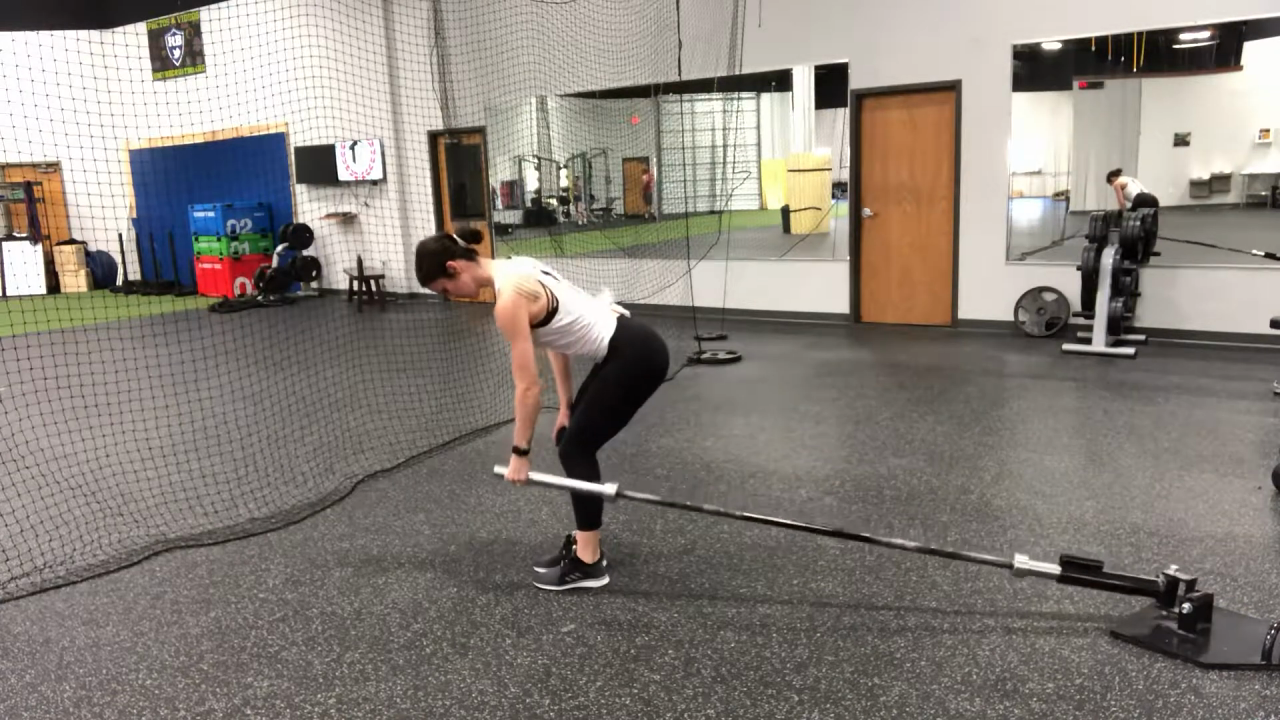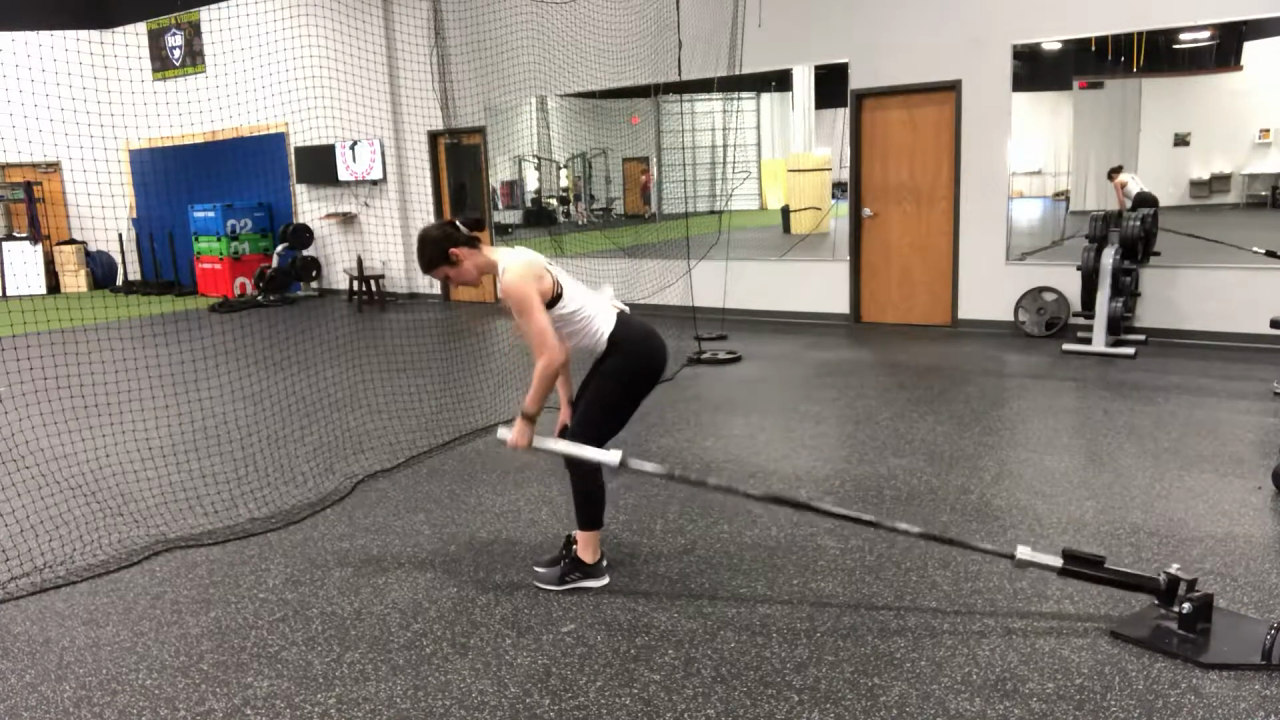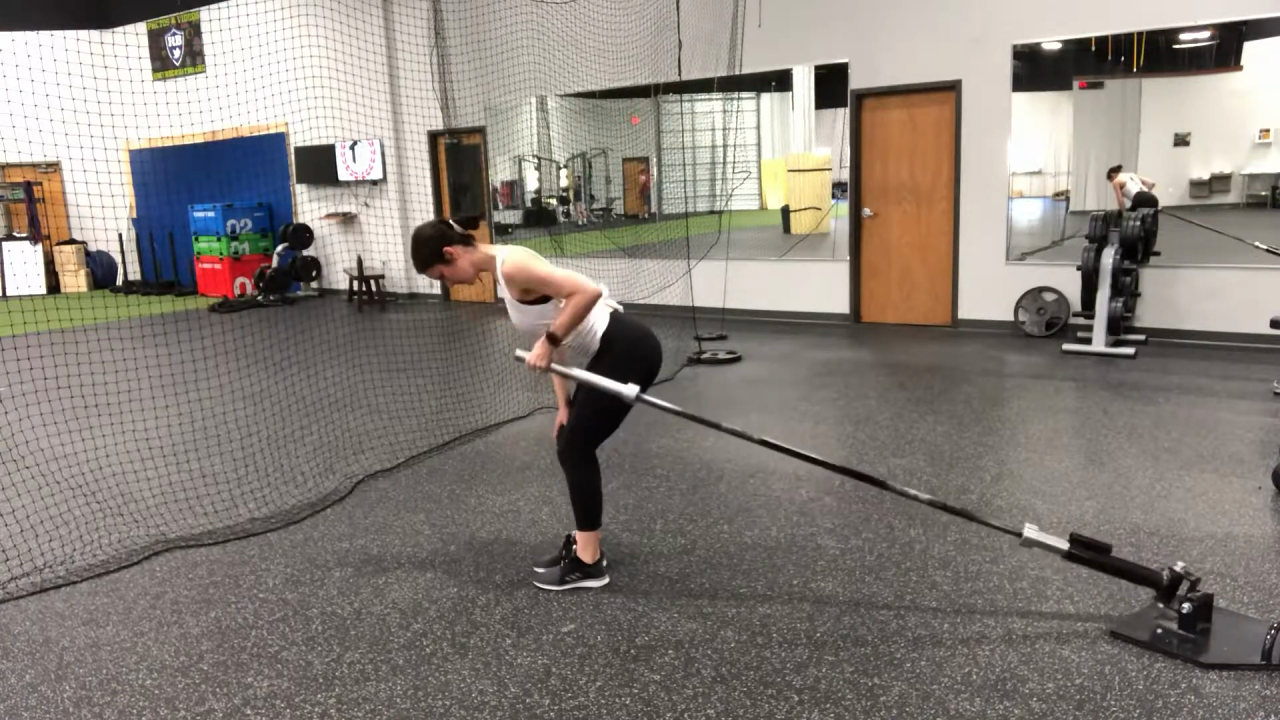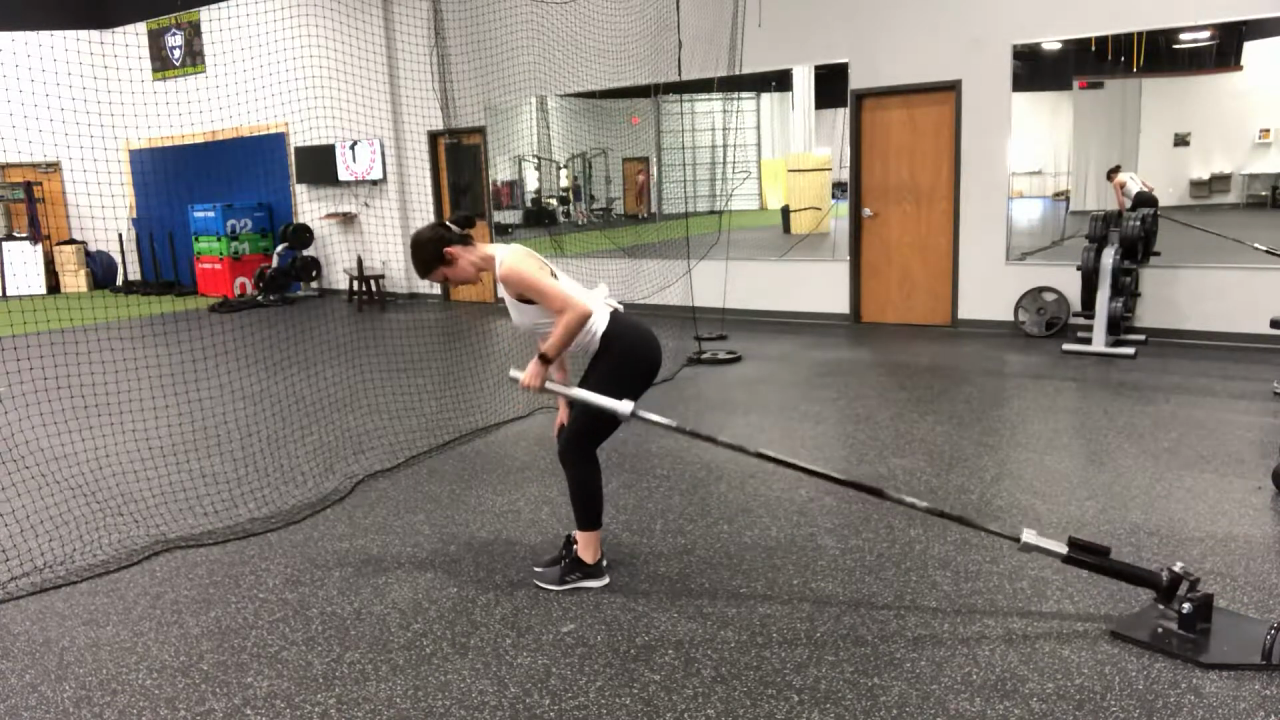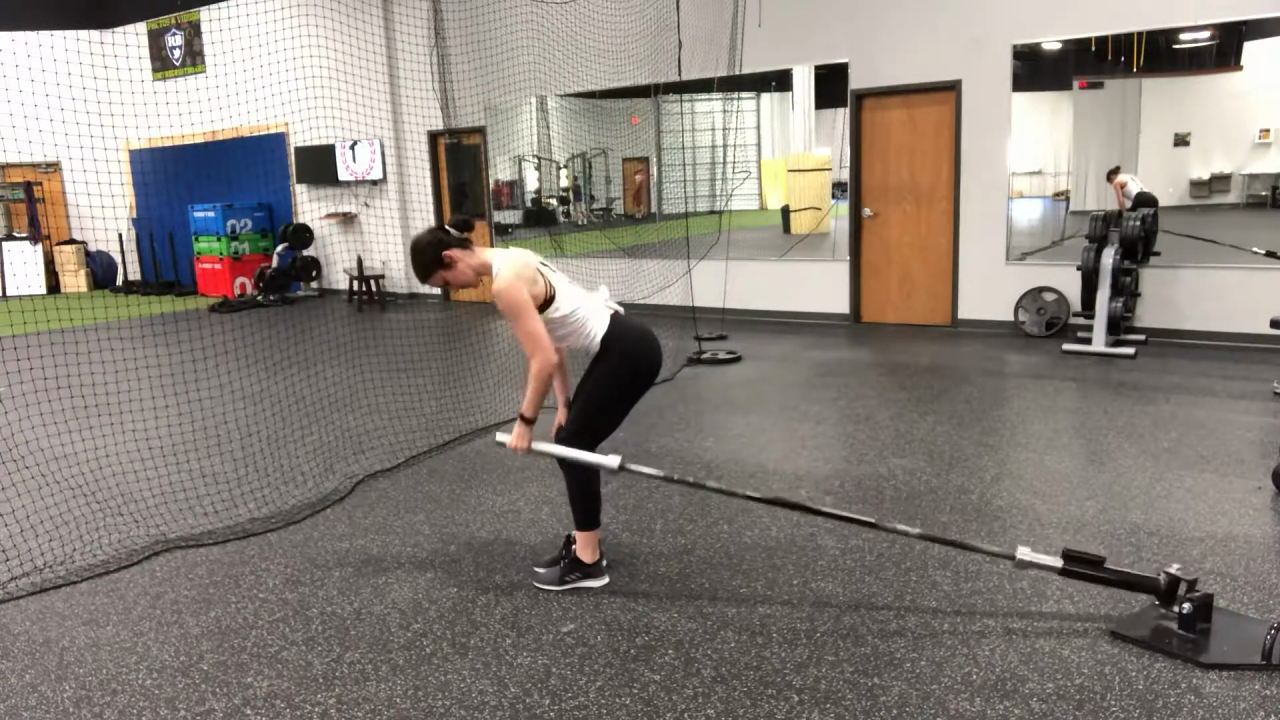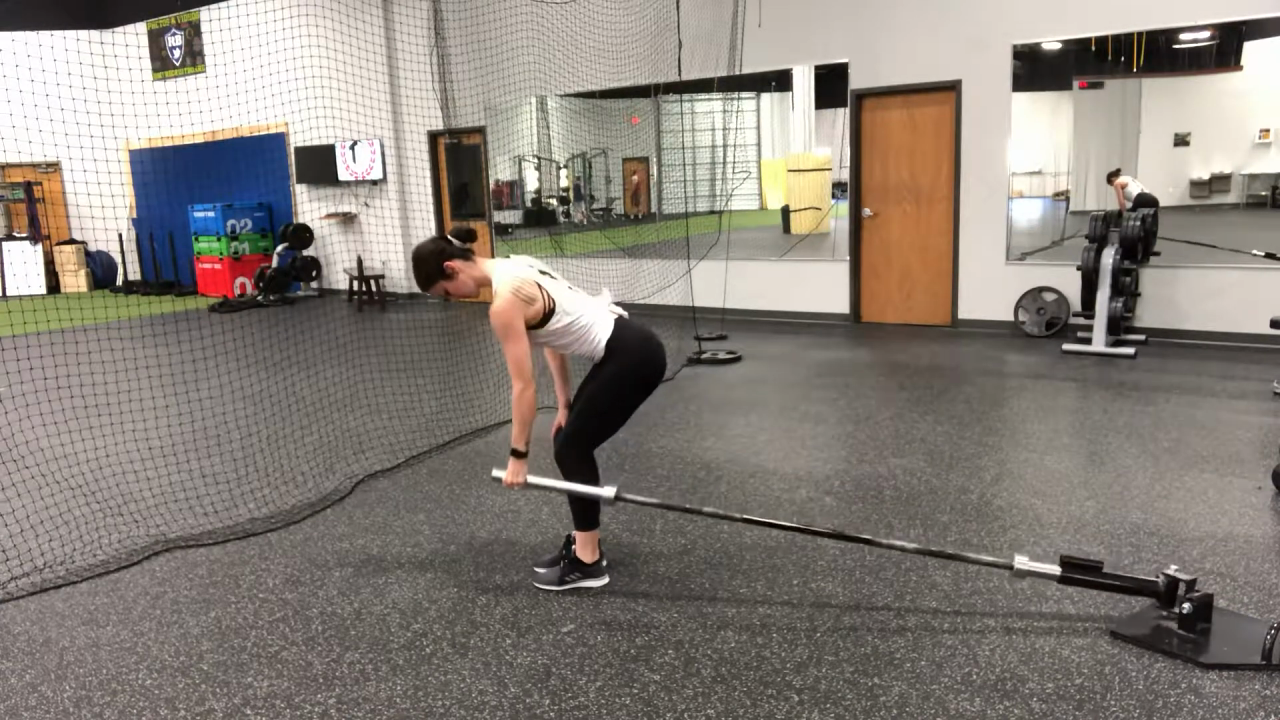
dt=0.3s
person 1, frame 1
left shoulder: (509, 299)
right shoulder: (515, 269)
left elbow: (527, 386)
left wrist: (520, 453)
right wrist: (566, 407)
left hip: (636, 356)
right hip: (624, 347)
left knee: (576, 448)
right knee: (571, 439)
left ankle: (588, 562)
right ankle: (583, 544)
person 1, frame 2
left shoulder: (514, 279)
right shoulder: (515, 262)
left elbow: (550, 359)
right elbow: (556, 335)
left wrist: (526, 420)
right wrist: (567, 404)
left hip: (634, 352)
right hip: (621, 347)
left knee: (581, 447)
right knee: (573, 440)
left ankle: (588, 563)
right ankle: (583, 543)
person 1, frame 3
left shoulder: (512, 265)
right shoulder: (505, 267)
left elbow: (588, 290)
right elbow: (554, 322)
left wrist: (547, 341)
right wrist: (564, 404)
left hip: (628, 350)
right hip: (613, 348)
left knee: (575, 448)
right knee: (571, 443)
left ankle: (588, 563)
right ankle: (583, 543)
person 1, frame 4
left shoulder: (510, 267)
right shoulder: (506, 264)
left elbow: (578, 310)
right elbow: (554, 328)
left wrist: (540, 363)
right wrist: (565, 402)
left hip: (628, 350)
right hip: (616, 347)
left knee: (576, 448)
right knee: (573, 443)
left ankle: (589, 563)
right ankle: (583, 543)
person 1, frame 5
left shoulder: (506, 284)
right shoulder: (511, 261)
left elbow: (544, 361)
right elbow: (552, 335)
left wrist: (525, 423)
right wrist: (564, 404)
left hip: (629, 352)
right hip: (620, 345)
left knee: (574, 448)
right knee: (570, 441)
left ankle: (587, 563)
right ankle: (582, 543)
person 1, frame 6
left shoulder: (505, 301)
right shoulder: (514, 268)
left elbow: (524, 386)
left wrist: (518, 457)
right wrist: (565, 405)
left hip: (634, 357)
right hip: (623, 348)
left knee: (572, 449)
right knee: (569, 440)
left ankle: (588, 562)
right ankle: (583, 543)
